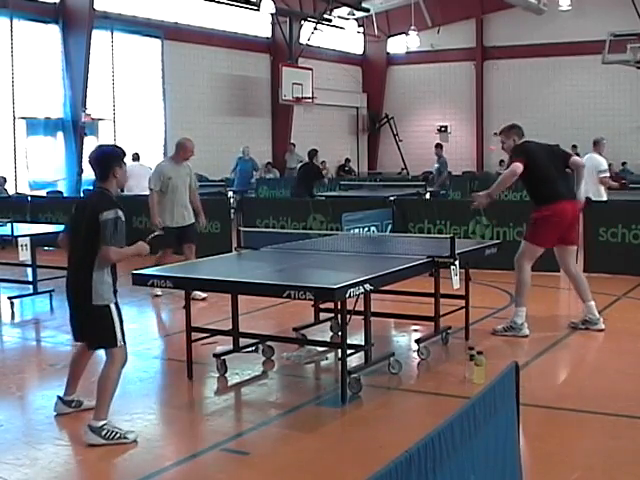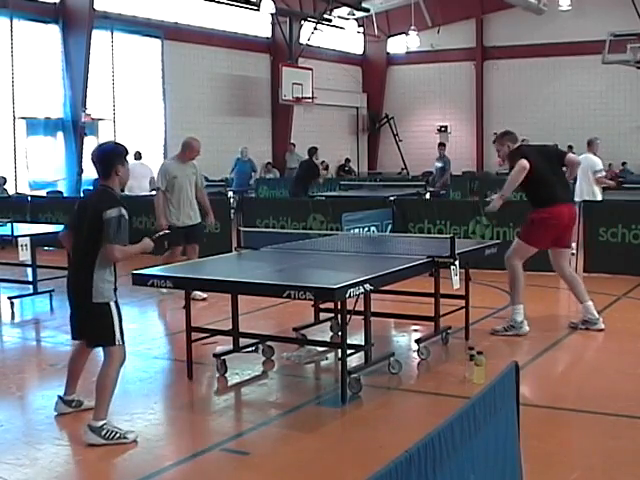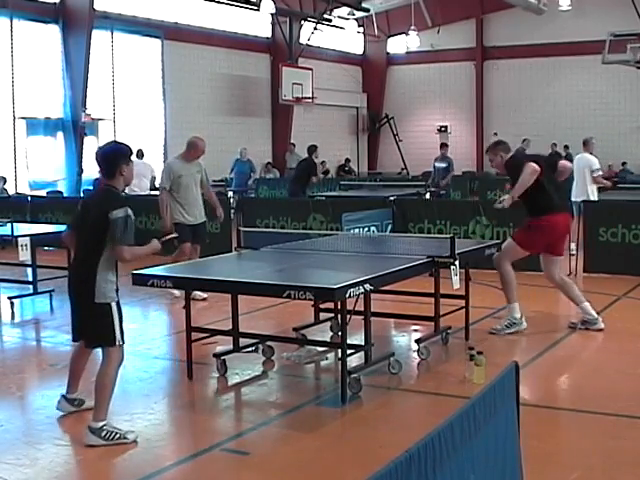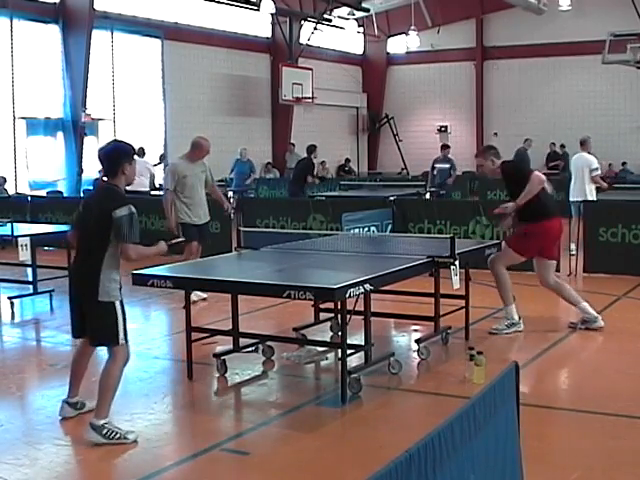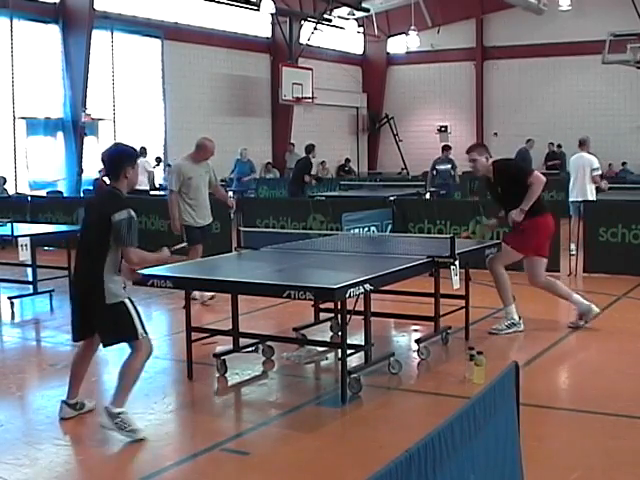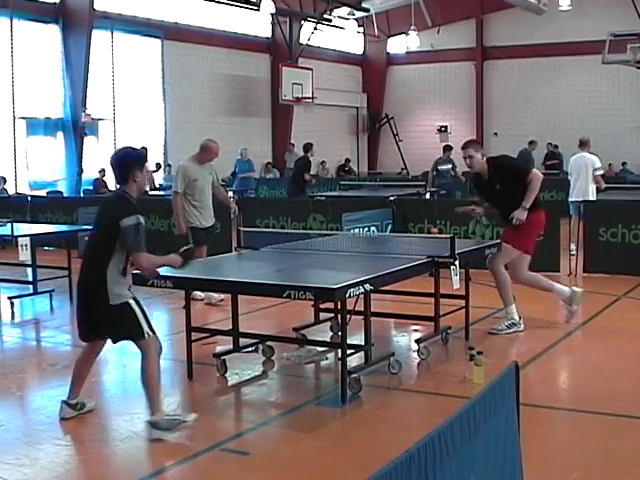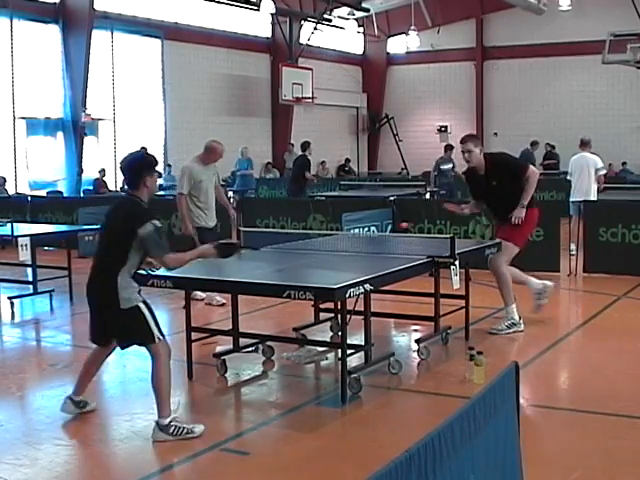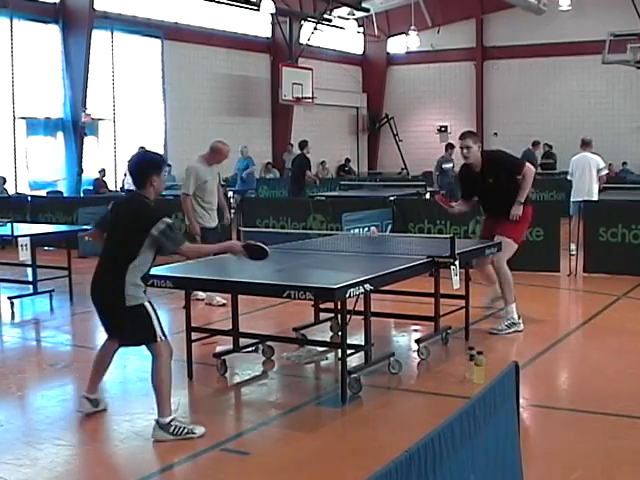
dt=0.1s
person 1, frame 1
left shoulder: (85, 202)
right shoulder: (111, 208)
left elbow: (64, 240)
right elbow: (110, 255)
right wrist: (136, 249)
left hip: (77, 285)
right hip: (98, 291)
left knee: (88, 344)
right knee: (117, 354)
left ankle: (67, 398)
right ankle: (98, 426)
person 1, frame 2
left shoulder: (87, 200)
right shoulder: (113, 205)
left elbow: (66, 237)
right elbow: (115, 253)
right wrist: (142, 246)
left hip: (78, 283)
right hip: (98, 289)
left knee: (86, 342)
right knee: (115, 353)
left ankle: (68, 398)
right ankle: (98, 425)
person 1, frame 3
left shoulder: (90, 200)
right shoulder: (119, 206)
left elbow: (69, 237)
right elbow: (123, 254)
right wrist: (150, 247)
left hip: (79, 283)
right hip: (100, 289)
left knee: (87, 342)
right knee: (113, 354)
left ankle: (70, 397)
right ankle: (98, 426)
person 1, frame 4
left shoulder: (92, 198)
right shoulder: (122, 205)
left elbow: (74, 237)
right elbow: (130, 252)
right wrist: (157, 249)
left hip: (80, 281)
right hip: (102, 288)
left knee: (88, 341)
right knee: (119, 352)
left ankle: (72, 401)
right ankle: (99, 424)
person 1, frame 5
left shoulder: (95, 201)
right shoulder: (122, 209)
right elbow: (132, 256)
right wrist: (160, 256)
left hip: (82, 285)
right hip: (106, 289)
left knee: (89, 343)
right knee: (141, 347)
left ankle: (71, 402)
right ankle: (116, 408)
person 1, frame 6
left shoulder: (109, 204)
right shoulder: (130, 212)
right elbow: (141, 260)
left wrist: (135, 264)
right wrist: (170, 260)
left hip: (88, 286)
right hip: (111, 290)
left knee: (94, 343)
right knee: (151, 346)
left ankle: (72, 402)
right ankle: (158, 418)
person 1, frame 7
left shoulder: (118, 208)
right shoulder: (145, 218)
right elbow: (170, 261)
right wrist: (200, 251)
left hip: (98, 288)
right hip: (122, 293)
left knee: (106, 344)
right knee: (161, 350)
left ankle: (76, 399)
right ankle: (165, 422)
person 1, frame 8
left shoulder: (118, 204)
right shoulder: (154, 218)
left elbow: (96, 233)
right elbow: (190, 251)
right wrist: (228, 246)
left hip: (100, 286)
right hip: (126, 292)
left knee: (114, 338)
right knee: (162, 351)
left ankle: (89, 397)
right ankle: (165, 421)
person 2, frame 1
left shoulder: (521, 150)
right shoulder: (549, 148)
left elbow: (514, 171)
right elbow: (580, 164)
left wrist: (489, 195)
right wrist: (577, 195)
left hip: (551, 210)
right hip: (570, 207)
left knee: (522, 261)
right knee: (569, 266)
left ankle: (519, 323)
right ankle: (593, 317)
person 2, frame 2
left shoulder: (518, 153)
right shoulder: (544, 150)
left elbow: (523, 167)
right elbow: (575, 161)
left wrist: (502, 195)
right wrist: (563, 181)
left hip: (548, 213)
right hip: (567, 210)
left knee: (513, 259)
right knee: (563, 268)
left ankle: (518, 320)
right ankle: (592, 317)
person 2, frame 3
left shoulder: (515, 161)
right shoulder: (535, 158)
left elbow: (533, 169)
right elbow: (566, 167)
left wrist: (511, 196)
left hip: (544, 221)
right hip: (562, 219)
left knee: (501, 260)
right knee: (553, 275)
left ankle: (515, 317)
right ankle: (591, 317)
person 2, frame 4
left shoulder: (511, 168)
right shoulder: (508, 174)
left elbow: (540, 179)
right elbow: (546, 189)
left wrist: (515, 205)
right wrist: (513, 216)
left hip: (540, 227)
right hip: (550, 225)
left knee: (496, 263)
right knee: (548, 279)
left ankle: (513, 319)
right ankle: (590, 315)
person 2, frame 5
left shoulder: (506, 166)
right shoulder: (490, 180)
left elbow: (539, 180)
left wrist: (521, 210)
right wrist: (497, 221)
left hip: (535, 222)
right hip: (538, 223)
left knee: (495, 263)
right knee: (537, 279)
left ankle: (513, 319)
right ankle: (584, 306)
person 2, frame 6
left shoulder: (505, 165)
right shoulder: (477, 180)
left elbow: (536, 177)
left wrist: (523, 208)
right wrist: (477, 211)
left hip: (531, 219)
right hip: (516, 222)
left knee: (495, 263)
right knee: (518, 274)
left ankle: (513, 320)
right ankle: (568, 292)
person 2, frame 7
left shoulder: (500, 160)
right shoulder: (470, 175)
left elbow: (533, 173)
right elbow: (480, 202)
left wrist: (522, 206)
right wrist: (465, 208)
left hip: (522, 215)
right hip: (503, 217)
left knee: (497, 262)
right knee: (496, 265)
left ankle: (513, 319)
right ankle: (539, 286)
person 2, frame 8
left shoulder: (497, 158)
right shoulder: (464, 172)
left elbow: (529, 170)
right elbow: (469, 202)
left wrist: (519, 202)
right wrist: (456, 207)
left hip: (516, 214)
right hip: (493, 217)
left knee: (497, 261)
right knee: (480, 262)
left ankle: (513, 318)
right ankle: (497, 290)
person 3, frame 1
left shoulder: (188, 167)
right shoulder: (162, 168)
left elbow: (193, 192)
right elbow: (153, 193)
left wrist: (200, 213)
right wrist: (154, 216)
left hip: (188, 219)
right hip: (168, 221)
left knee: (190, 251)
right knee: (166, 253)
person 3, frame 2
left shoulder: (194, 166)
right shoulder: (167, 166)
left elbow: (200, 191)
right elbow: (159, 193)
left wrist: (209, 211)
right wrist: (160, 217)
left hip: (194, 218)
right hip: (174, 220)
left knee: (193, 251)
right knee: (176, 252)
person 3, frame 3
left shoulder: (199, 165)
right shoulder: (171, 165)
left elbow: (206, 188)
right elbow: (163, 193)
left wrist: (217, 207)
right wrist: (165, 217)
left hip: (198, 217)
right hip: (180, 218)
left knee: (195, 251)
right knee: (185, 249)
person 3, frame 4
left shoulder: (203, 165)
right shoulder: (176, 165)
left elbow: (211, 186)
right elbow: (168, 193)
left wrist: (223, 201)
right wrist: (169, 218)
left hip: (202, 217)
right hip: (185, 218)
left knee: (197, 251)
right knee: (191, 249)
person 3, frame 5
left shoulder: (206, 165)
right shoulder: (180, 166)
left elbow: (214, 186)
right elbow: (172, 194)
left wrist: (227, 199)
right wrist: (174, 219)
left hip: (205, 218)
right hip: (188, 220)
left knee: (198, 253)
right knee: (195, 251)
right ankle: (201, 290)
person 3, frame 6
left shoulder: (209, 166)
right shoulder: (184, 167)
left elbow: (216, 187)
right elbow: (176, 195)
left wrist: (229, 202)
right wrist: (179, 221)
left hip: (208, 219)
right hip: (192, 222)
left knee: (200, 255)
right knee: (200, 254)
left ankle: (195, 289)
right ankle: (206, 292)
person 3, frame 7
left shoulder: (212, 167)
right shoulder: (189, 168)
right elbow: (181, 196)
left wrist: (229, 207)
right wrist: (186, 223)
left hip: (211, 220)
right hip: (197, 222)
left ankle: (195, 289)
right ankle: (208, 293)
person 3, frame 8
left shoulder: (215, 167)
right shoulder: (194, 168)
right elbow: (186, 197)
left wrist: (225, 208)
right wrist: (192, 224)
left hip: (212, 220)
right hip: (200, 222)
left ankle: (196, 289)
right ankle: (209, 293)
